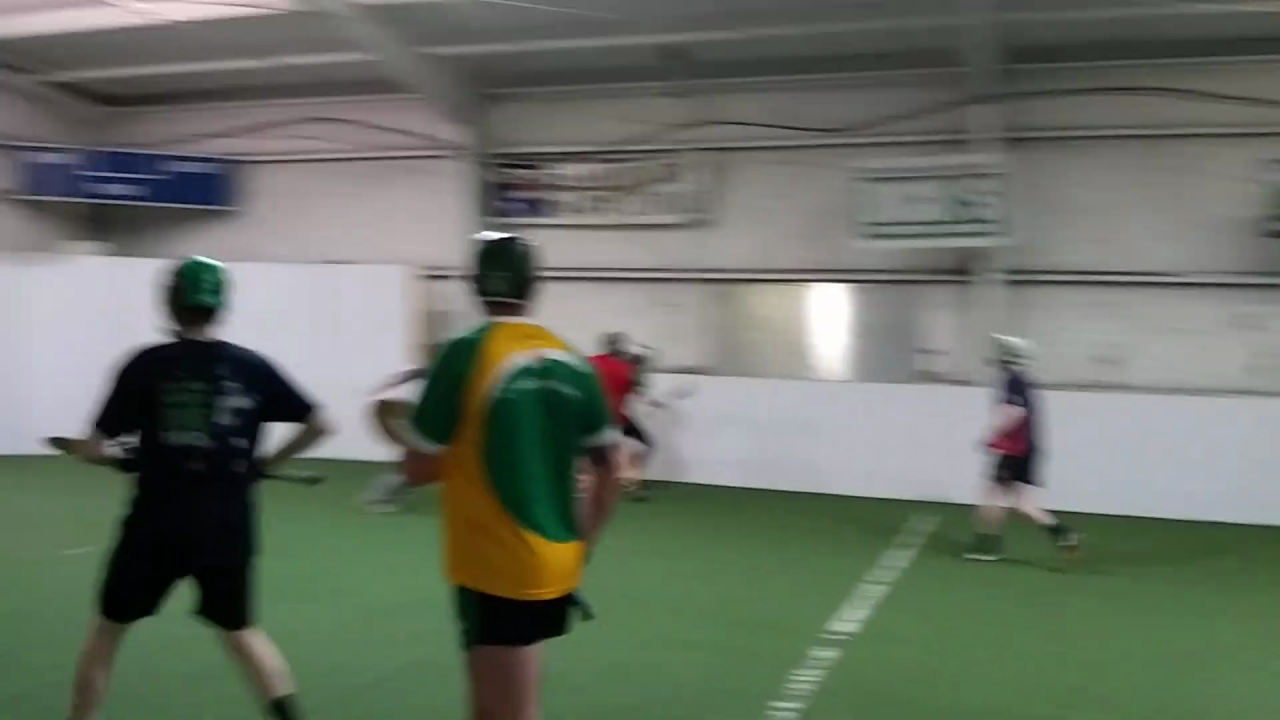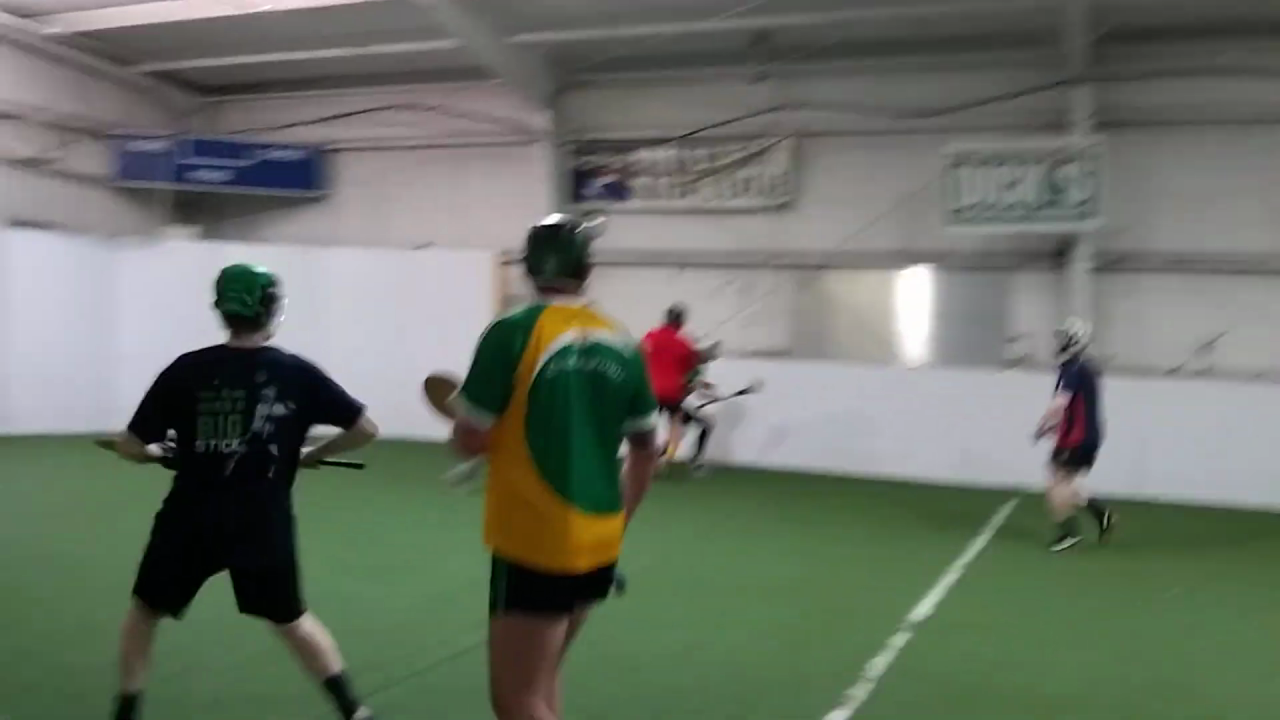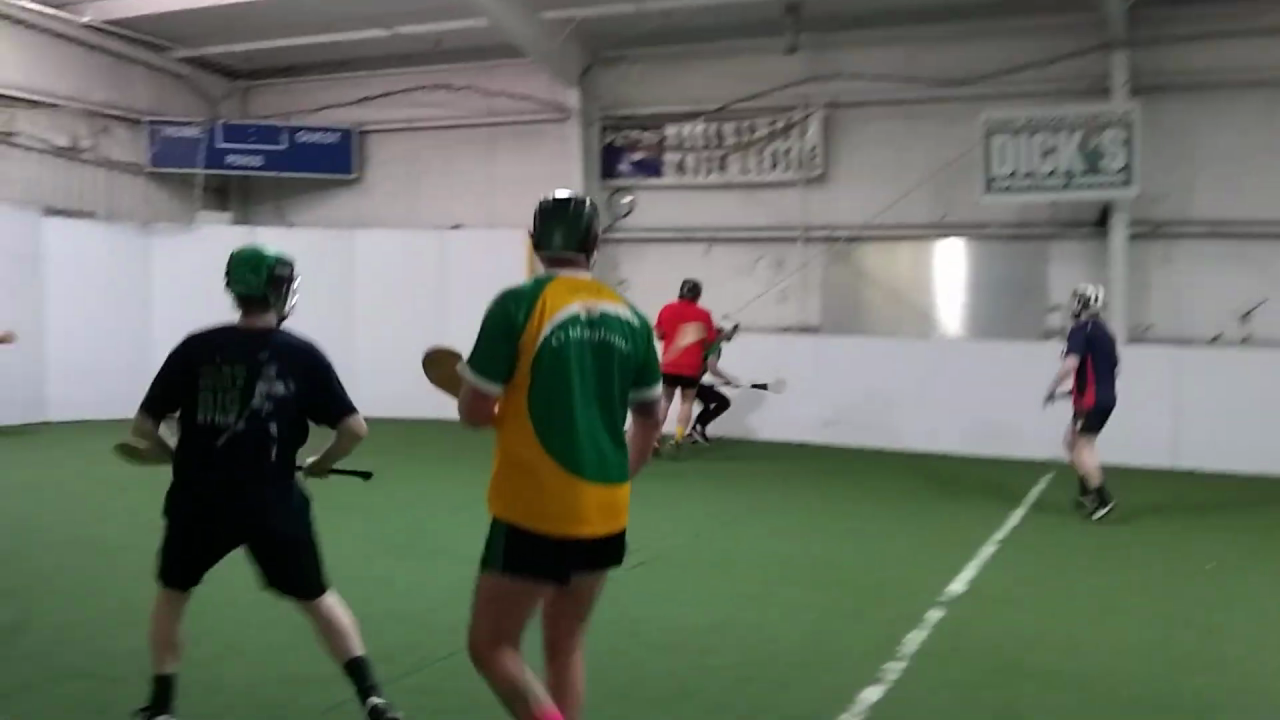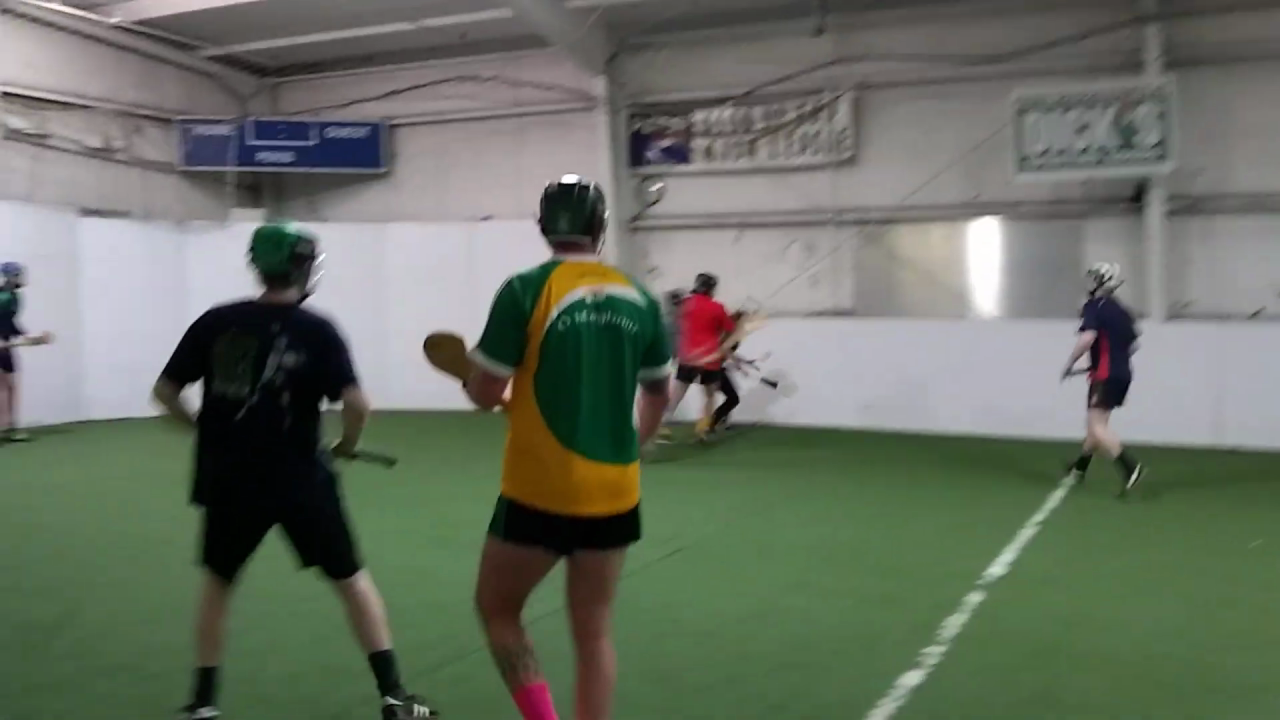
dt=0.1s
person 1, frame 1
left shoulder: (462, 355)
right shoulder: (574, 364)
left elbow: (422, 466)
right elbow: (607, 476)
left hip: (496, 575)
right hip: (556, 570)
person 1, frame 2
left shoulder: (511, 333)
right shoulder: (620, 343)
left elbow: (467, 443)
right elbow: (646, 452)
left wrist: (491, 434)
left hip: (530, 546)
right hip: (598, 546)
right knee: (537, 678)
person 1, frame 3
left shoulder: (516, 304)
right shoulder: (629, 316)
left elbow: (475, 411)
right elbow: (651, 419)
left wrist: (491, 394)
left hip: (535, 514)
right hip: (606, 513)
left knee: (490, 646)
right knee: (565, 648)
person 1, frame 4
left shoulder: (524, 289)
right shoulder: (639, 298)
left elbow: (483, 393)
right elbow: (659, 394)
left wrist: (477, 375)
left hip: (539, 492)
right hip: (617, 492)
left knee: (496, 610)
right knee: (593, 634)
person 2, frame 1
left shoulder: (148, 366)
right shoulder: (253, 366)
left elbow: (92, 448)
right elbow: (318, 424)
left wrist: (115, 458)
right wrist: (271, 460)
left hip: (158, 528)
right hip: (228, 528)
left knee: (106, 629)
right knee: (240, 631)
person 2, frame 2
left shoulder: (189, 370)
right shoulder: (297, 373)
left elbow: (130, 445)
right elbow: (363, 429)
left wrist: (159, 456)
right wrist: (314, 454)
left hip: (192, 524)
right hip: (264, 524)
left knee: (144, 612)
right knee: (292, 619)
person 2, frame 3
left shoulder: (196, 348)
right shoulder: (303, 357)
left elbow: (143, 427)
right elbow: (355, 431)
left wrist: (172, 452)
right wrist: (322, 461)
left hip: (200, 501)
right hip: (275, 503)
left knee: (171, 595)
right knee: (318, 598)
person 2, frame 4
left shoulder: (215, 322)
right shoulder: (318, 331)
left elbow: (164, 390)
right elbow: (356, 405)
left wrist: (199, 423)
right wrist: (347, 443)
left hip: (232, 479)
right hip: (300, 479)
left knee: (217, 584)
right knee: (352, 581)
person 3, frame 1
left shoulder: (1012, 380)
right shoulder: (1021, 381)
left elbow: (1016, 413)
left wrist: (993, 436)
right wrist: (999, 435)
left hip: (1014, 449)
right hip: (1026, 449)
left knee: (992, 495)
right knee: (1022, 503)
left ankle: (985, 547)
right ankle: (1062, 532)
person 3, frame 2
left shoulder: (1070, 367)
right shoulder: (1087, 368)
left elbow: (1061, 401)
left wrist: (1042, 426)
right wrist: (1059, 425)
left hip: (1074, 437)
right hip: (1091, 436)
left knee: (1055, 485)
right knee: (1064, 484)
left ankle: (1066, 534)
right ankle: (1100, 512)
person 3, frame 3
left shoulder: (1081, 330)
right shoulder: (1104, 332)
left elbow: (1071, 364)
right elbow: (1114, 368)
left wrist: (1051, 389)
left hip: (1091, 400)
right hip: (1106, 399)
left knee: (1083, 450)
right knee: (1072, 442)
left ankle: (1103, 499)
right ankle: (1088, 491)
person 3, frame 4
left shoulder: (1095, 307)
right shoulder: (1121, 310)
left elbow: (1087, 338)
right elbow: (1134, 343)
left wrist: (1069, 364)
left hip: (1106, 375)
right hip: (1122, 375)
left knee: (1097, 426)
right knee: (1095, 421)
left ankle: (1130, 467)
right ankle: (1080, 467)
